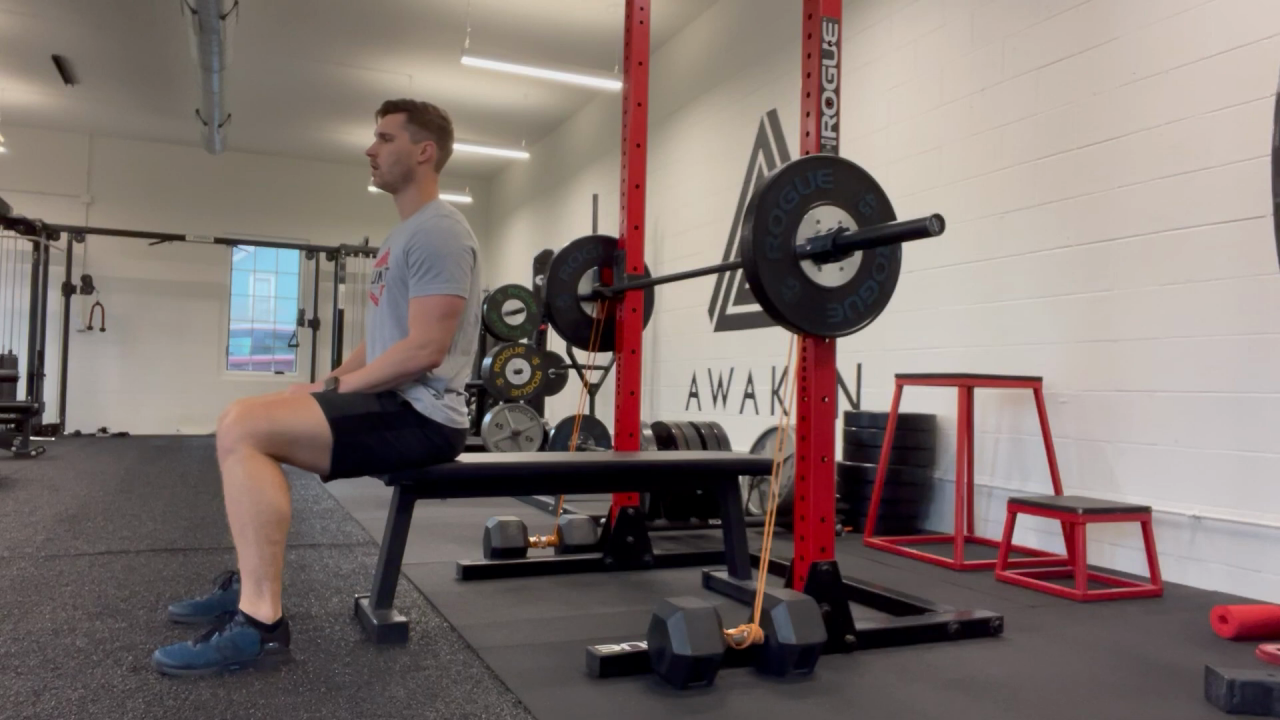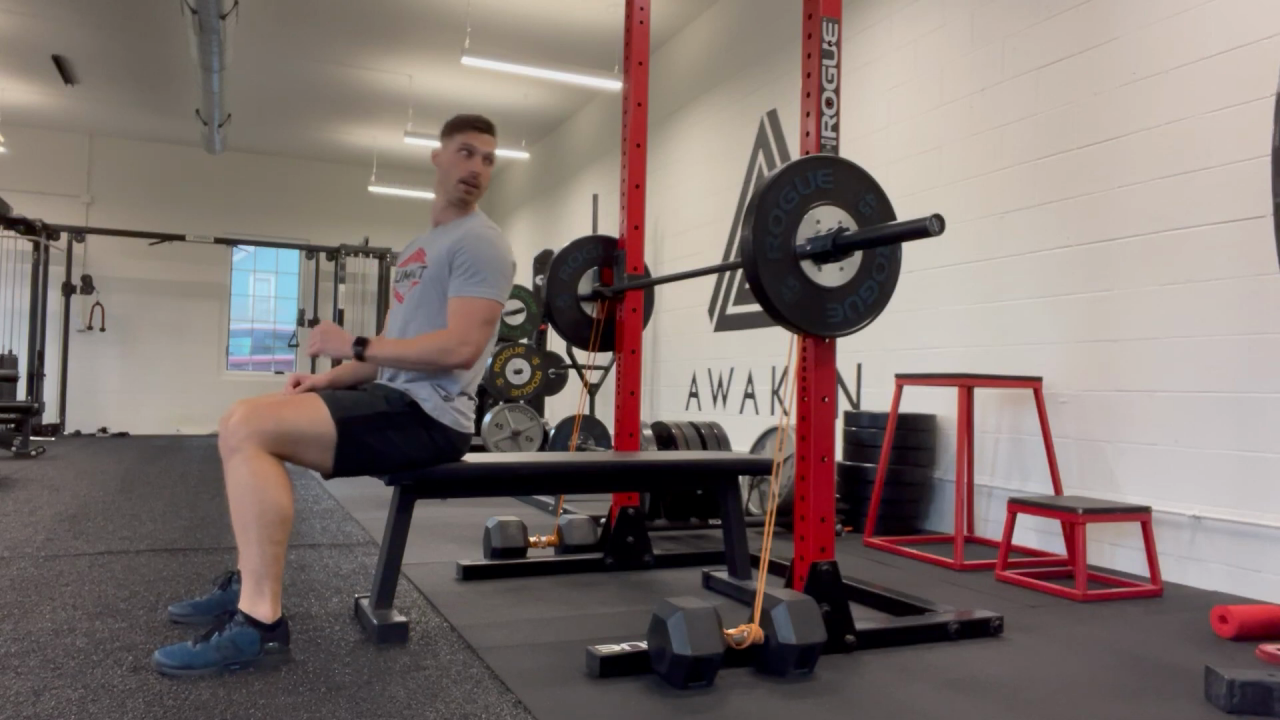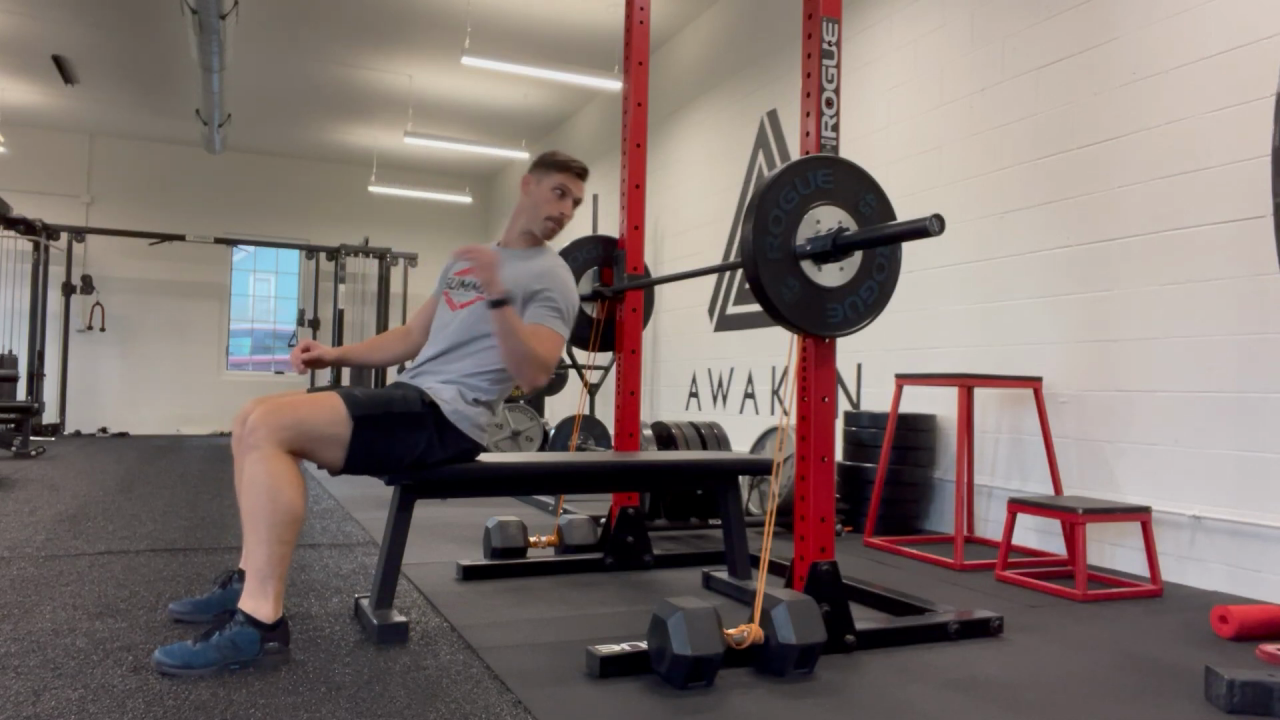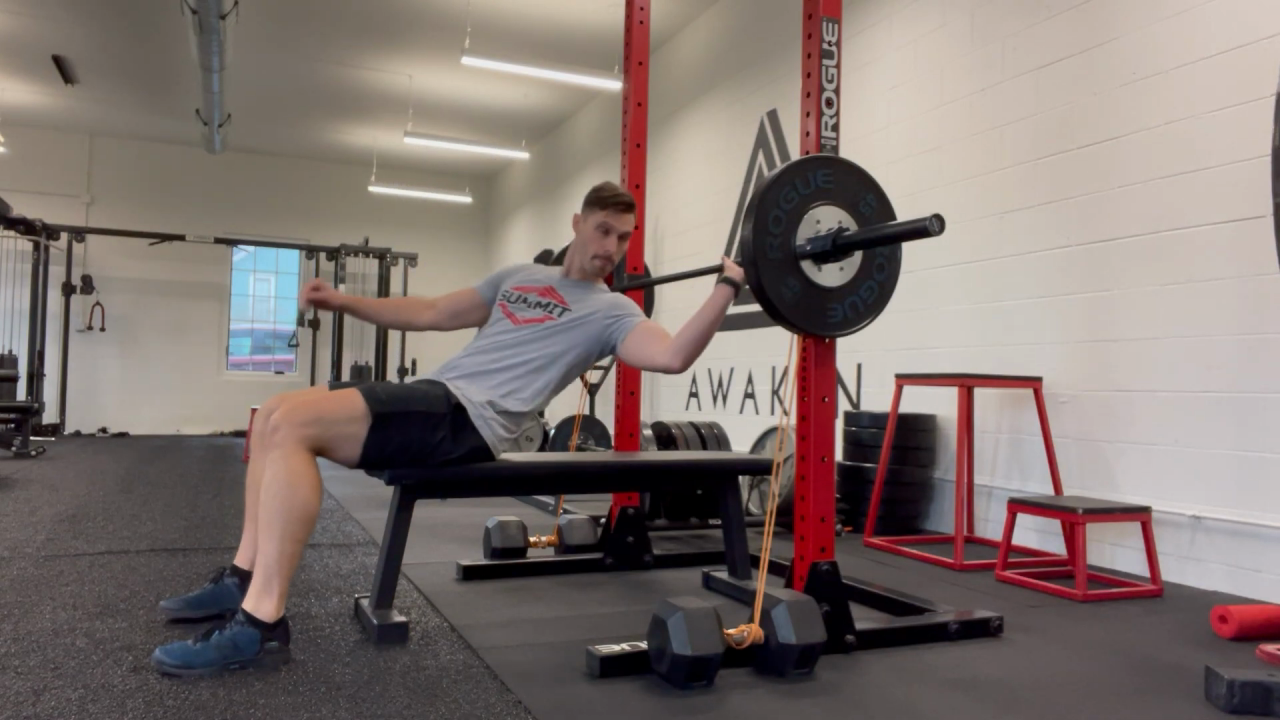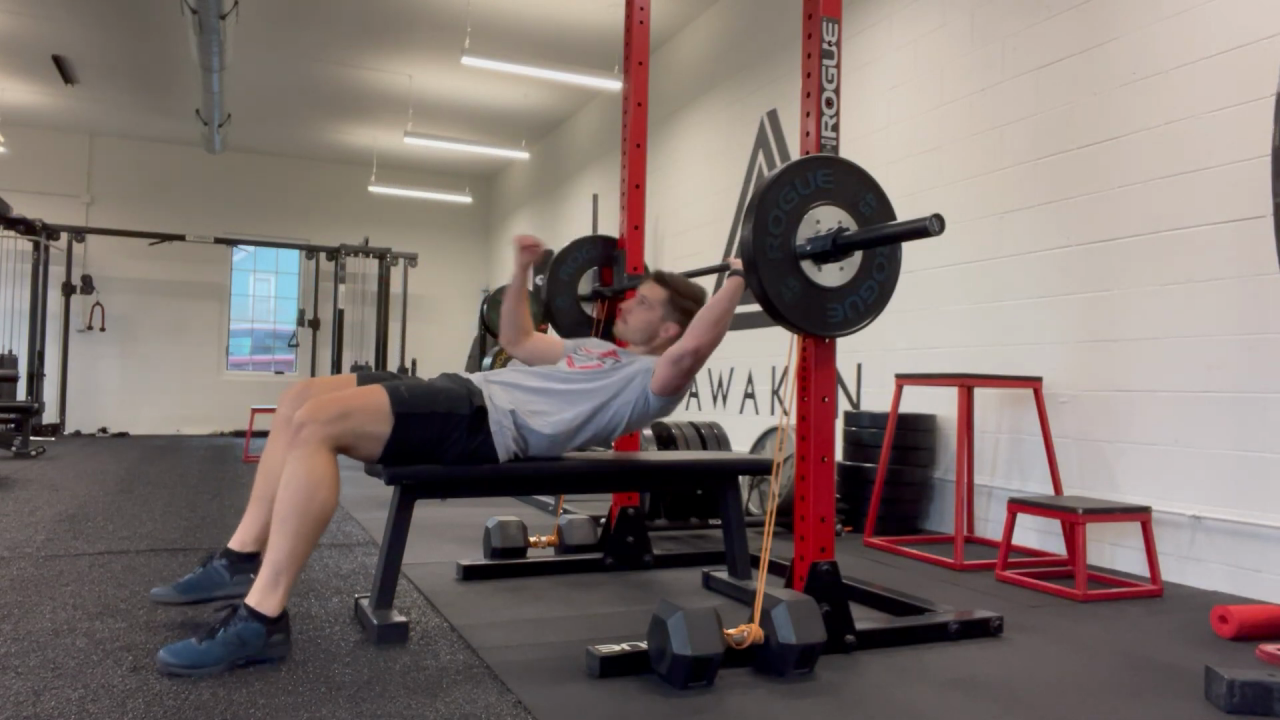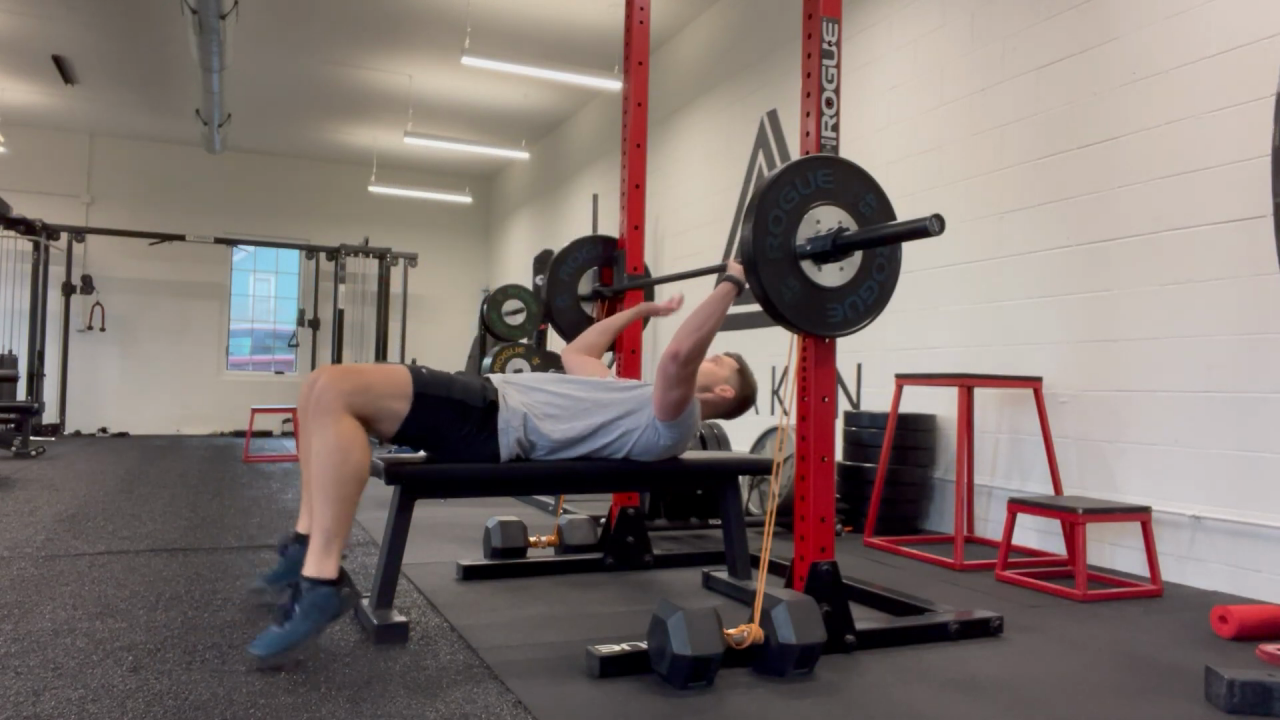
dt=0.4s
person 1, frame 1
left shoulder: (437, 231)
right shoulder: (408, 233)
left elbow: (424, 351)
left wrist: (334, 388)
right wrist: (329, 383)
left hip: (420, 418)
right hip: (396, 406)
left knee: (242, 429)
right knee: (245, 426)
left ankle: (261, 623)
right ankle: (250, 583)
person 1, frame 2
left shoulder: (479, 242)
right shoulder: (423, 244)
left elbow: (461, 347)
left wrist: (355, 348)
right wrist: (331, 376)
left hip: (426, 417)
right hip: (400, 402)
left knee: (246, 426)
right knee: (249, 425)
left ankle: (261, 623)
right ankle: (250, 583)
person 1, frame 3
left shoulder: (550, 279)
right shoulder: (469, 260)
left elbow: (533, 373)
left wrist: (499, 298)
right wrist: (337, 353)
left hip: (443, 420)
right hip: (413, 399)
left knee: (264, 424)
right knee: (256, 423)
left ankle: (260, 622)
right ankle: (251, 580)
person 1, frame 4
left shoulder: (611, 312)
right shoulder: (519, 277)
left elbow: (672, 357)
right elbow: (431, 313)
left wrist: (725, 287)
right wrist: (345, 302)
left hip: (463, 422)
right hip: (432, 395)
left knee: (290, 426)
right knee: (274, 416)
left ankle: (259, 622)
right ankle: (244, 575)
person 1, frame 5
left shoulder: (654, 379)
right shoulder: (600, 351)
left elbow: (693, 349)
right elbow: (517, 341)
left wrist: (737, 278)
right wrist: (522, 270)
left hip: (484, 425)
right hip: (467, 394)
left knee: (316, 424)
right knee: (300, 399)
left ankle: (262, 618)
right ankle: (243, 556)
person 1, frame 6
left shoulder: (672, 422)
right shoulder: (635, 394)
left elbow: (677, 352)
right elbow: (578, 352)
left wrist: (731, 282)
right wrist: (638, 310)
left hip: (495, 425)
right hip: (490, 396)
left knee: (334, 391)
right knee: (323, 388)
left ankle: (322, 581)
right ankle: (308, 543)
